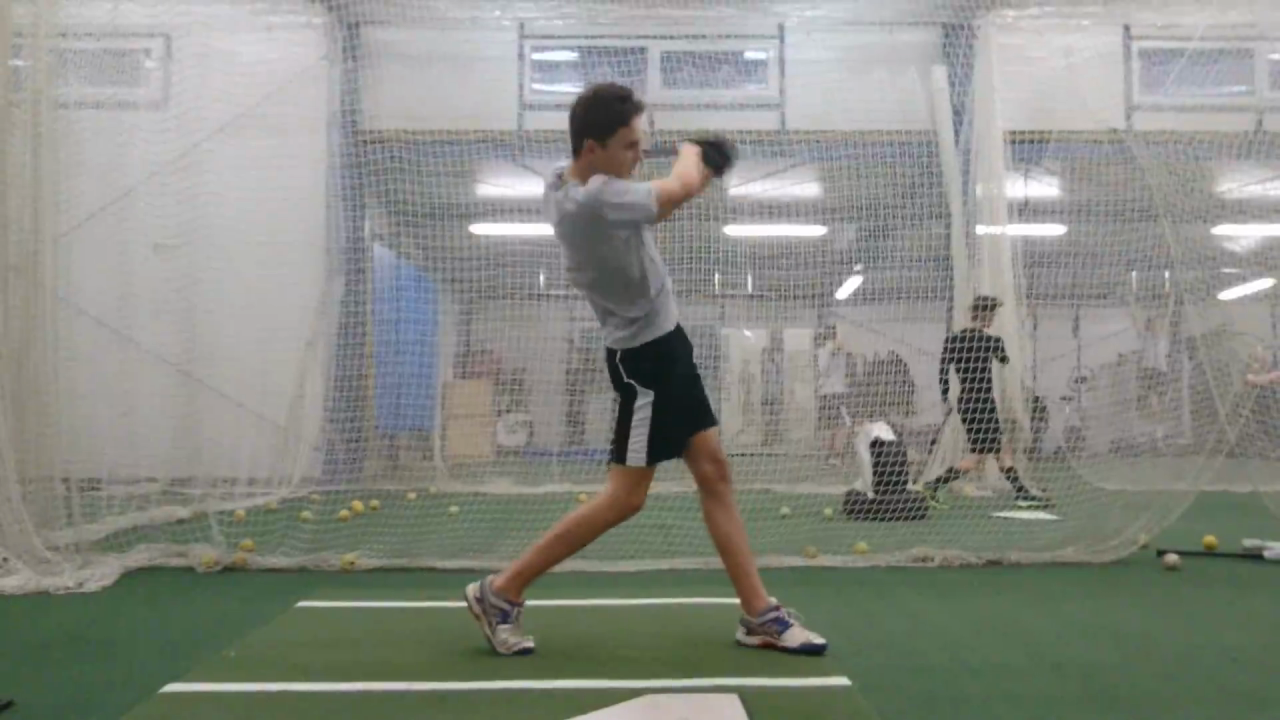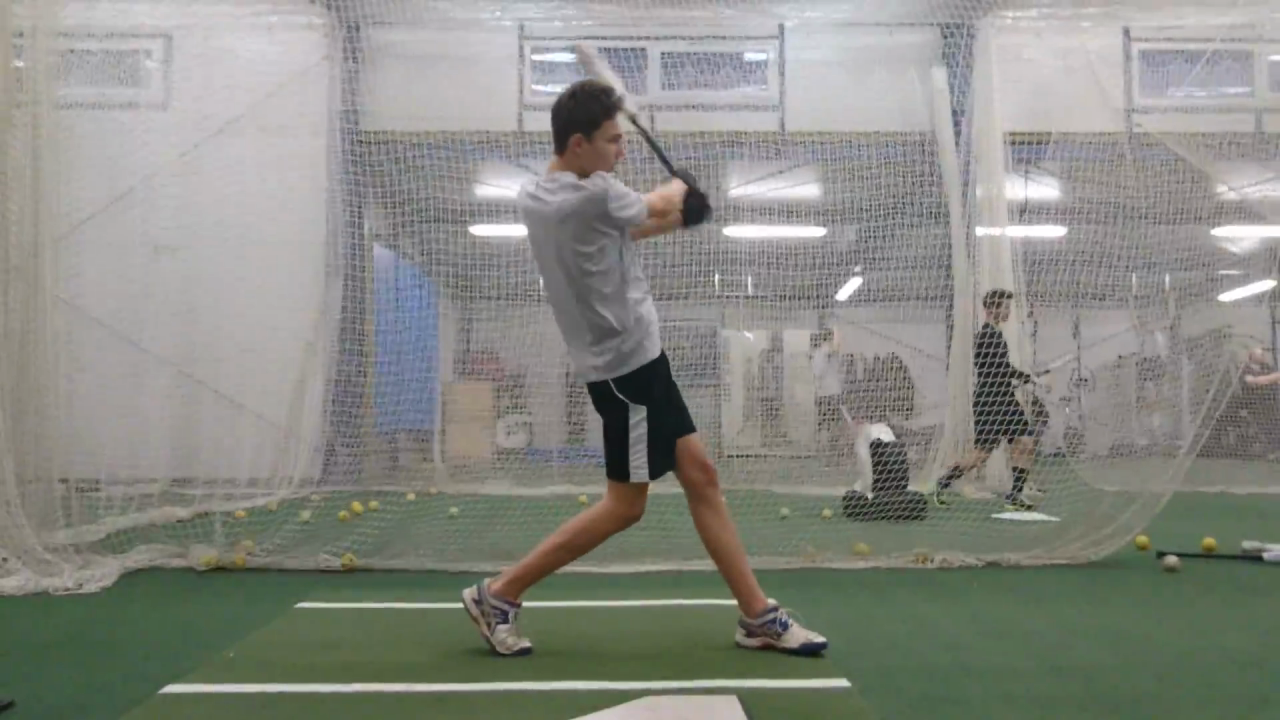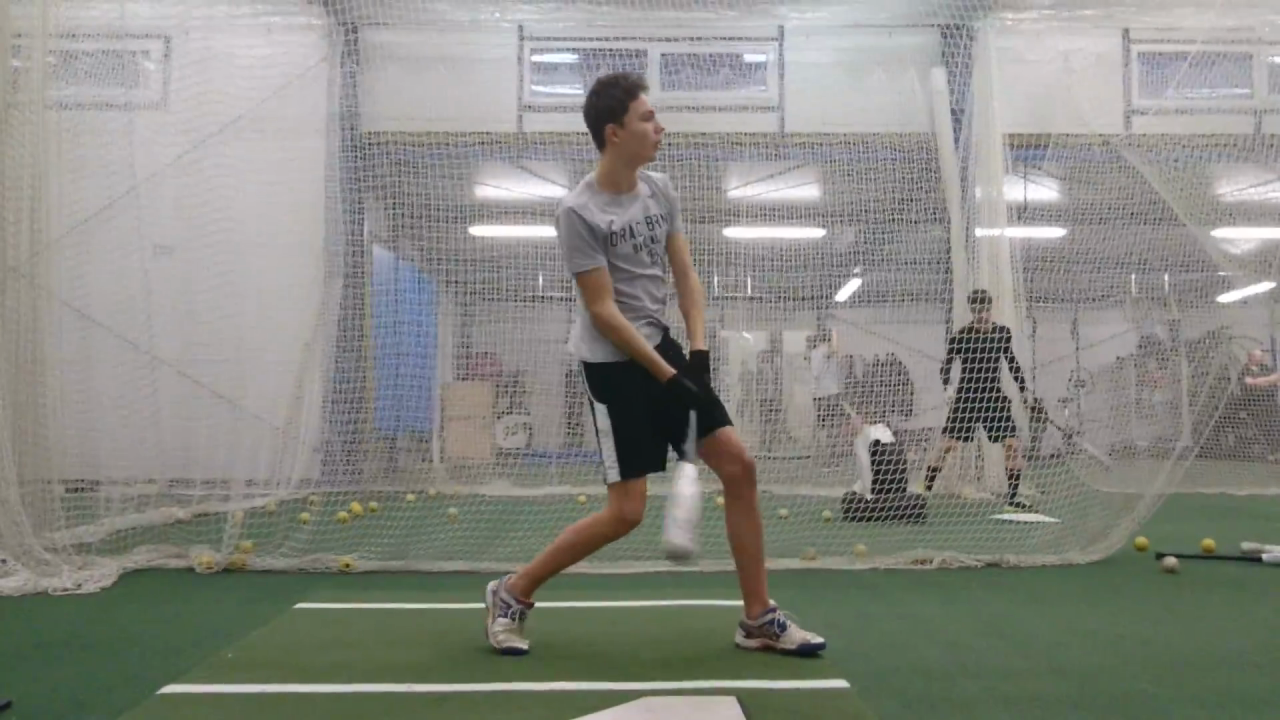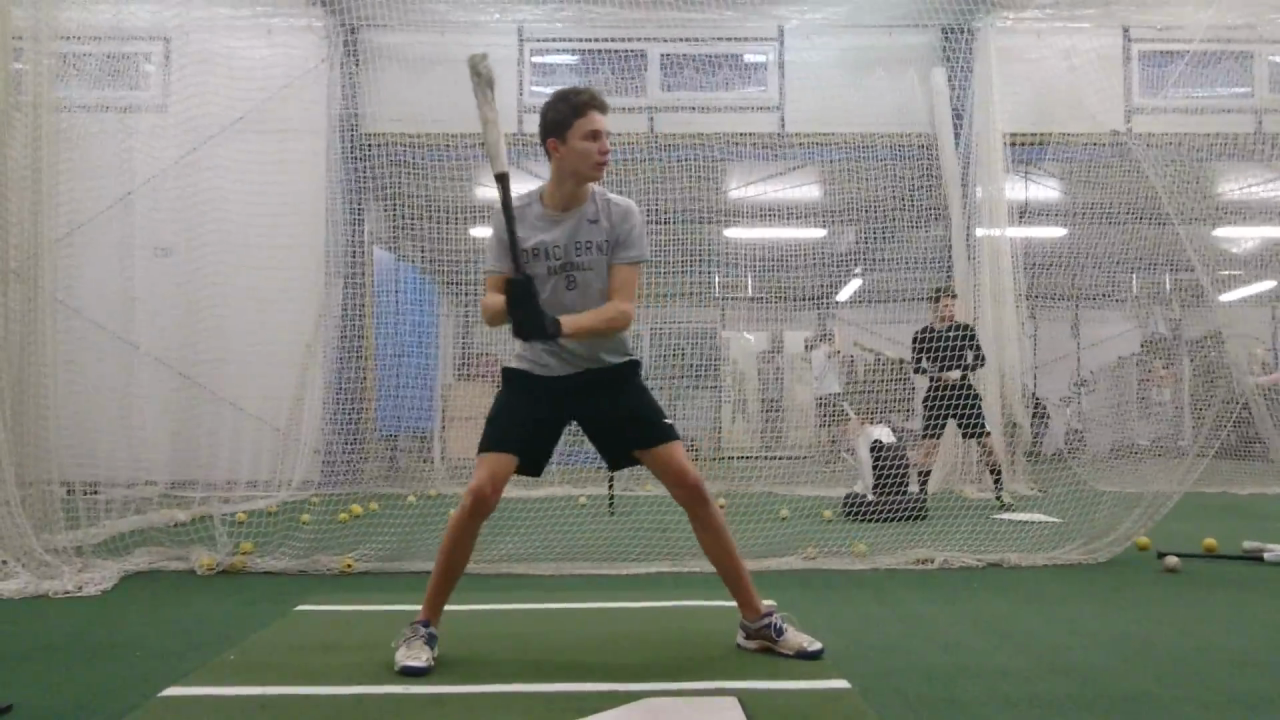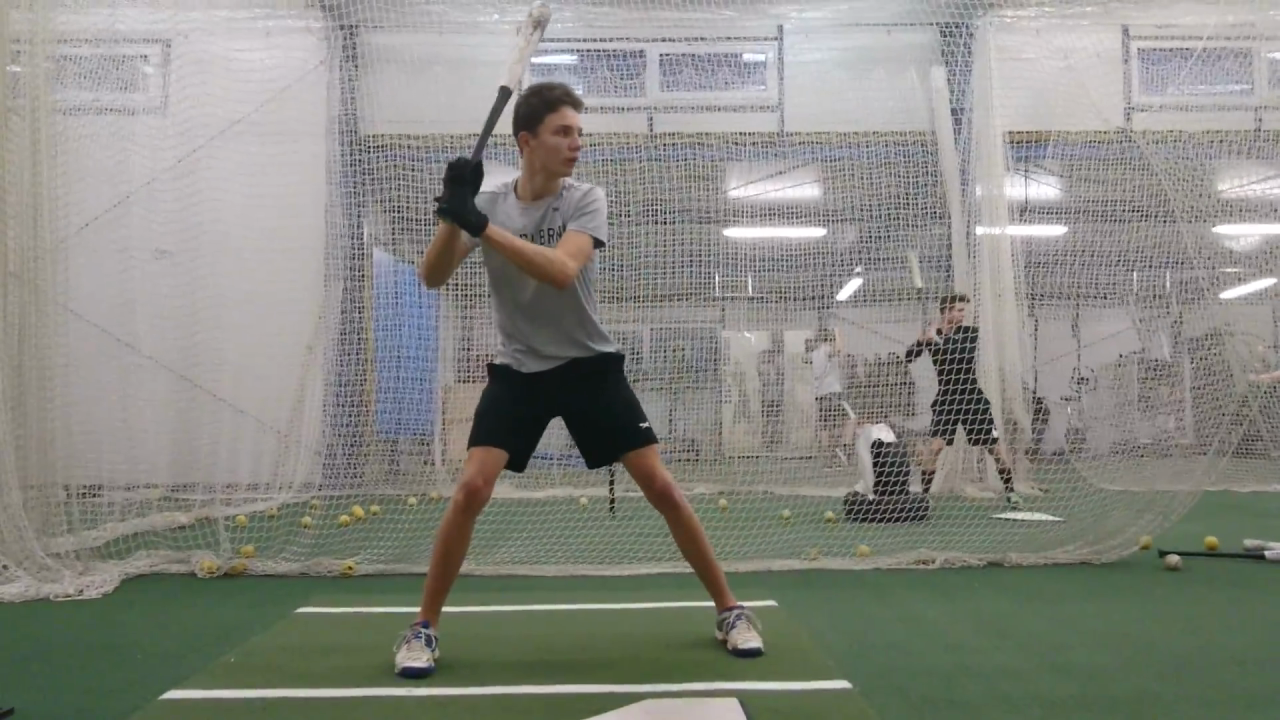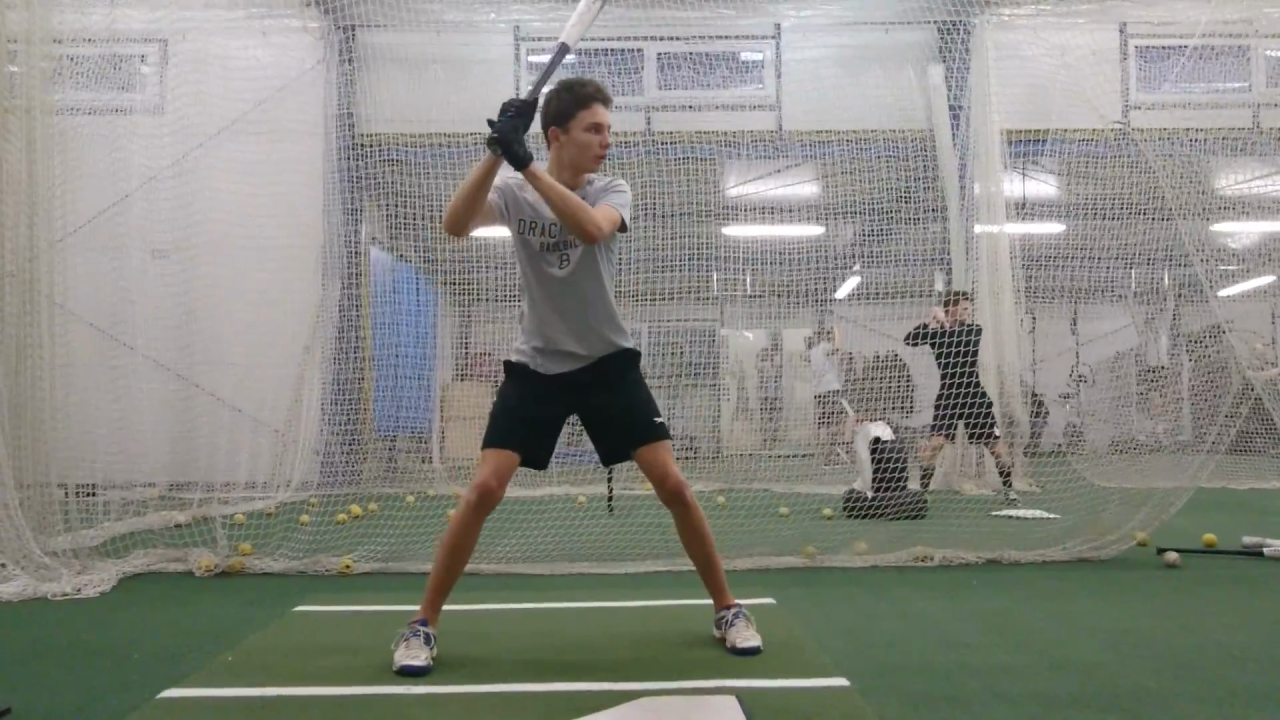
dt=0.4s
person 1, frame 1
left shoulder: (565, 182)
right shoulder: (597, 201)
left elbow: (655, 204)
right elbow: (685, 187)
left wrist: (693, 163)
right wrist: (691, 151)
left hip: (661, 343)
right hip: (646, 351)
left knee: (714, 471)
right knee: (625, 495)
left ankle: (760, 615)
right ankle: (500, 592)
person 1, frame 2
left shoulder: (533, 196)
right shoulder: (595, 195)
right elbow: (662, 205)
left wrist: (679, 209)
right wrist: (683, 186)
left hip: (629, 360)
right hip: (627, 365)
left knee: (701, 476)
right knee: (625, 504)
left ankle: (758, 616)
right ankle: (497, 593)
person 1, frame 3
left shoulder: (660, 189)
right shoulder: (578, 212)
left elbow: (683, 272)
right elbow: (602, 310)
left wrist: (698, 349)
right wrist: (664, 374)
left hip: (666, 353)
right hip: (618, 366)
left knee: (740, 469)
right knee: (626, 512)
left ankle: (759, 617)
right ankle: (513, 591)
person 1, frame 4
left shoulder: (621, 214)
right shoulder: (515, 217)
left elbow: (623, 309)
right elbow: (490, 308)
left wrist: (558, 326)
right wrist: (511, 304)
left hip: (609, 370)
right hip: (535, 375)
left knee: (690, 485)
right knee: (481, 493)
left ankle: (757, 619)
right ankle: (425, 624)
person 1, frame 5
left shoulder: (587, 200)
right shoulder: (487, 201)
left elbow: (563, 272)
right elbow: (431, 278)
left wrist: (483, 228)
right wrist: (450, 219)
left hip: (589, 364)
right hip: (518, 369)
left knee: (661, 487)
right knee: (471, 488)
left ankle: (729, 610)
right ankle: (424, 626)
person 1, frame 6
left shoulder: (613, 191)
right shoulder: (513, 193)
left elbow: (591, 229)
right elbow: (455, 224)
left wrist: (524, 163)
right wrist: (497, 154)
left hip: (607, 362)
right hip: (536, 367)
left knee: (673, 485)
right knee: (484, 491)
left ankle: (727, 609)
right ankle: (422, 624)
person 2, frame 1
left shoulder: (952, 340)
right shoulder: (992, 340)
left elbow: (943, 372)
right elbow: (1005, 360)
left wrist: (945, 398)
left hip: (966, 402)
right hip: (982, 404)
left knee: (1001, 448)
right knee: (978, 458)
left ankle: (1022, 493)
right ankle: (933, 485)
person 2, frame 2
left shoulder: (991, 332)
right shoulder: (990, 334)
right elbow: (1002, 368)
left wrist: (1018, 379)
right wrist: (1030, 379)
left hip: (1004, 399)
right hip: (989, 401)
left knee: (1026, 445)
right knee: (982, 453)
left ankle: (1015, 496)
right ankle: (945, 482)
person 2, frame 3
left shoulder: (1003, 332)
right shoulder: (961, 336)
left elbow: (1011, 360)
right elbow: (946, 364)
left wrist: (1023, 389)
right wrist: (948, 387)
left hip: (994, 396)
right hip: (967, 397)
left knee: (1013, 445)
right knee: (948, 445)
left ankle: (1013, 496)
right ankle: (925, 492)
person 2, frame 4
left shoulder: (965, 329)
right shoulder: (922, 335)
left elbow: (980, 358)
right elbow: (916, 366)
left wrist: (960, 372)
right wrist: (932, 373)
left hip: (965, 393)
right hip: (937, 395)
left knee: (986, 441)
right knee: (928, 444)
left ankle: (999, 490)
right ankle: (921, 495)
person 2, frame 5
left shoulder: (970, 332)
right shoulder: (930, 335)
left elbow: (963, 357)
right elbow: (908, 357)
left wrist: (938, 341)
right wrist: (923, 339)
left hip: (972, 397)
right hip: (946, 399)
left knee: (995, 446)
right knee: (935, 446)
left ankle: (1010, 491)
right ankle: (924, 495)
person 2, frame 6
left shoulder: (974, 329)
right shoulder: (934, 332)
left elbow: (963, 343)
right elbow: (909, 340)
left wrist: (945, 323)
right wrist: (930, 322)
left hip: (974, 394)
right hip: (948, 396)
left knee: (996, 444)
right knee: (934, 442)
left ankle: (1008, 488)
right ankle: (922, 490)
